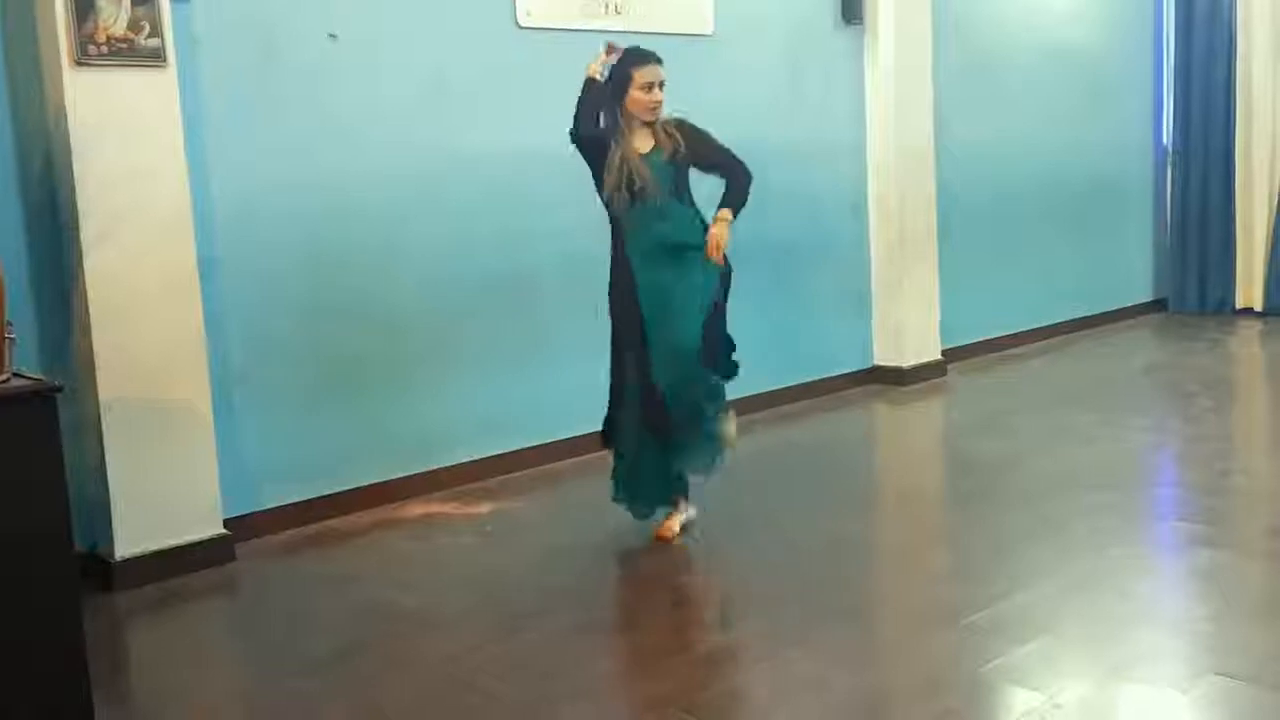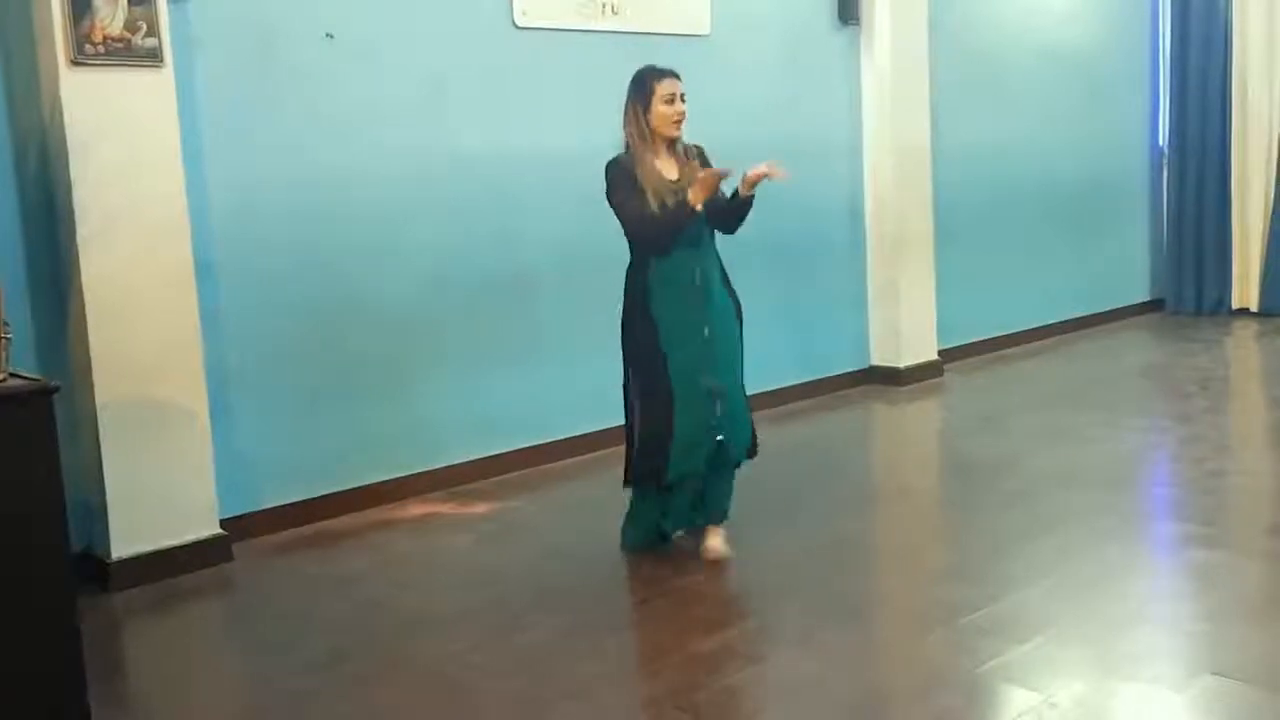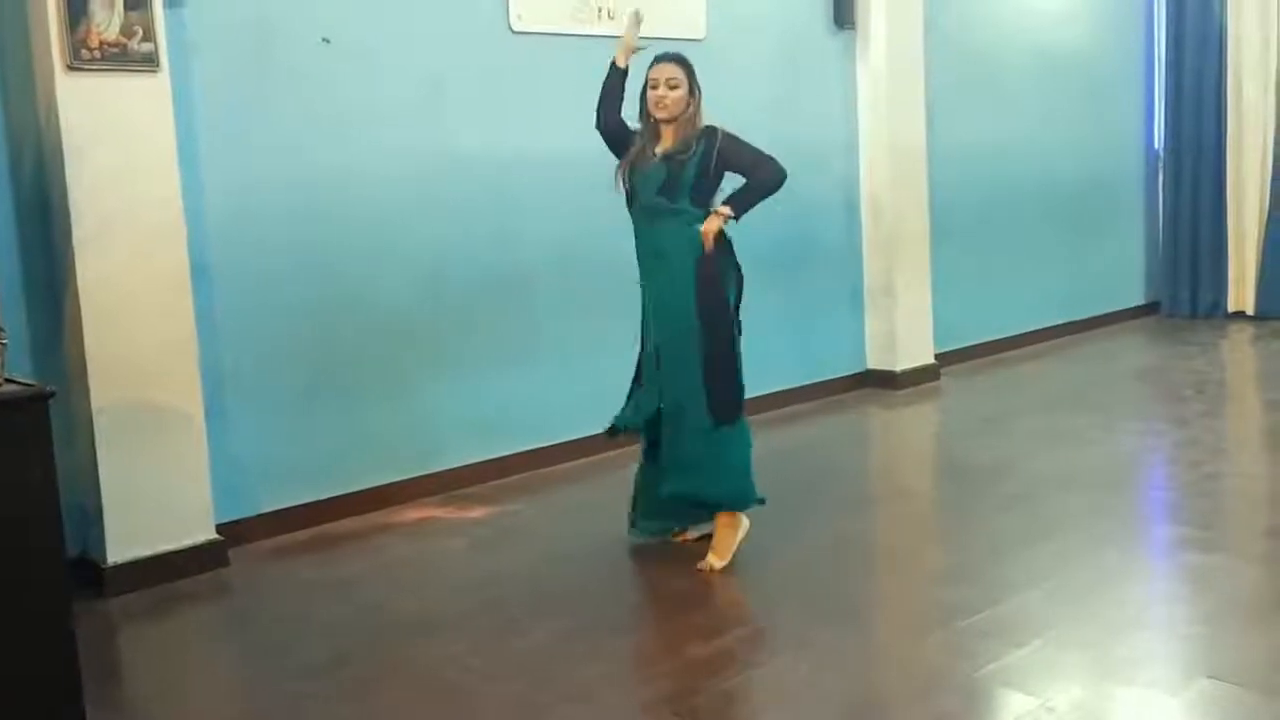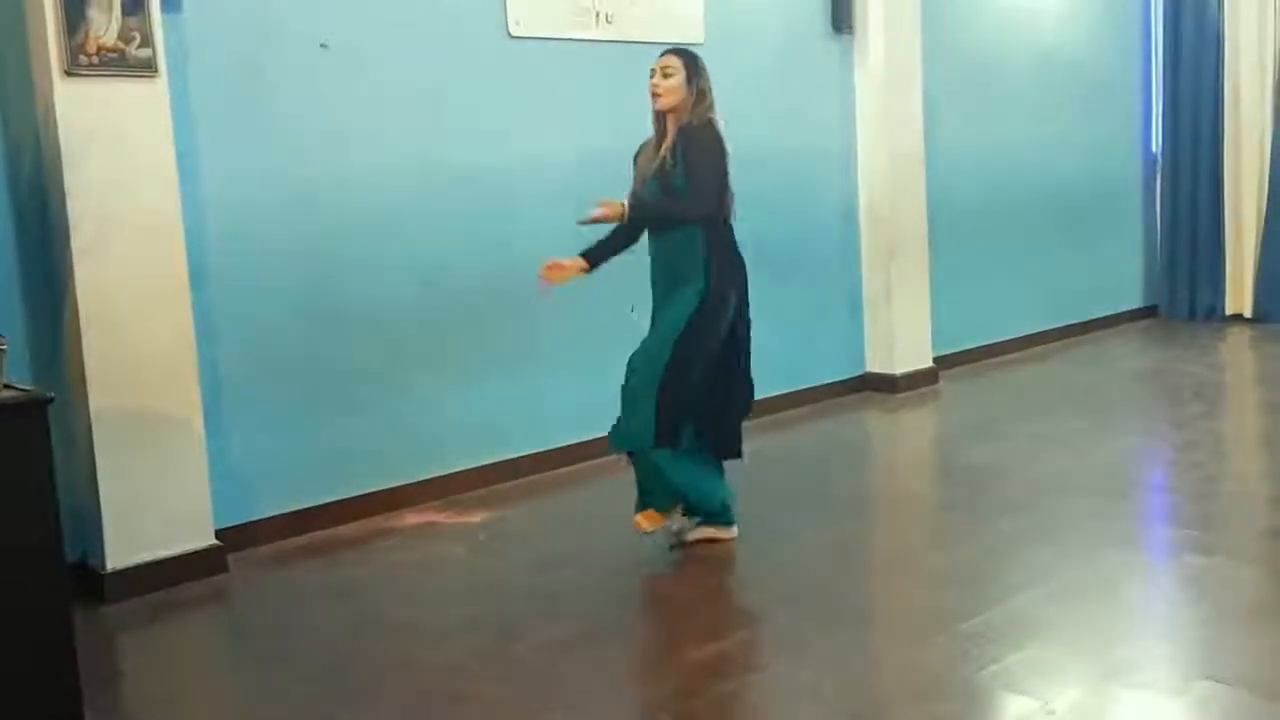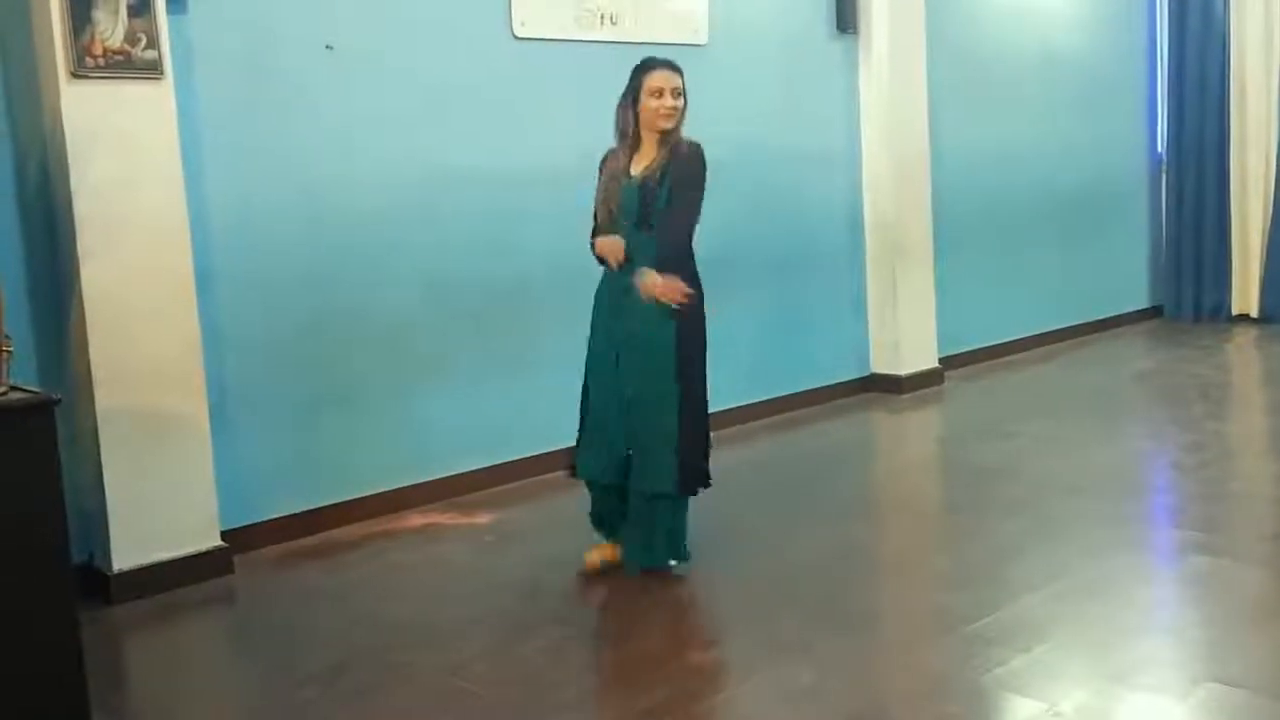
dt=1s
person 1, frame 1
left shoulder: (679, 134)
right shoulder: (604, 147)
left elbow: (737, 171)
right elbow: (581, 130)
left wrist: (725, 216)
right wrist: (596, 73)
left hip: (693, 259)
right hip: (640, 273)
left knee: (689, 344)
right knee: (649, 380)
left ankle: (713, 409)
right ankle: (671, 498)
person 1, frame 2
left shoulder: (695, 158)
right shoulder: (621, 171)
left elbow: (726, 222)
right elbow: (648, 236)
left wrist: (746, 189)
right wrist: (692, 199)
left hip: (710, 297)
right hip: (657, 305)
left knee: (720, 404)
right knee: (667, 410)
left ankle: (710, 519)
right ankle: (661, 518)
person 1, frame 3
left shoulder: (710, 141)
right shoulder: (637, 146)
left elbow: (772, 172)
right elbow: (607, 123)
left wrist: (723, 213)
right wrist: (622, 57)
left hip: (700, 276)
right hip: (660, 284)
left knee: (702, 385)
right knee: (669, 393)
left ankle: (728, 509)
right ankle: (691, 509)
person 1, frame 4
left shoulder: (702, 135)
right shoulder: (648, 152)
left elbow: (702, 205)
right elbow: (636, 225)
left wrist: (626, 210)
right wrist: (582, 262)
left hip: (710, 283)
right hip: (672, 287)
left knee: (655, 377)
right knee: (693, 392)
left ankle: (673, 494)
right ankle: (712, 514)
person 1, frame 5
left shoulder: (687, 156)
right shoulder: (613, 161)
left elbow: (678, 231)
right elbow: (601, 231)
left wrist: (656, 273)
right wrist: (601, 242)
left hip: (665, 306)
right hip: (615, 303)
left knee: (662, 419)
right knee: (605, 416)
left ankle: (658, 546)
right ankle: (614, 534)
